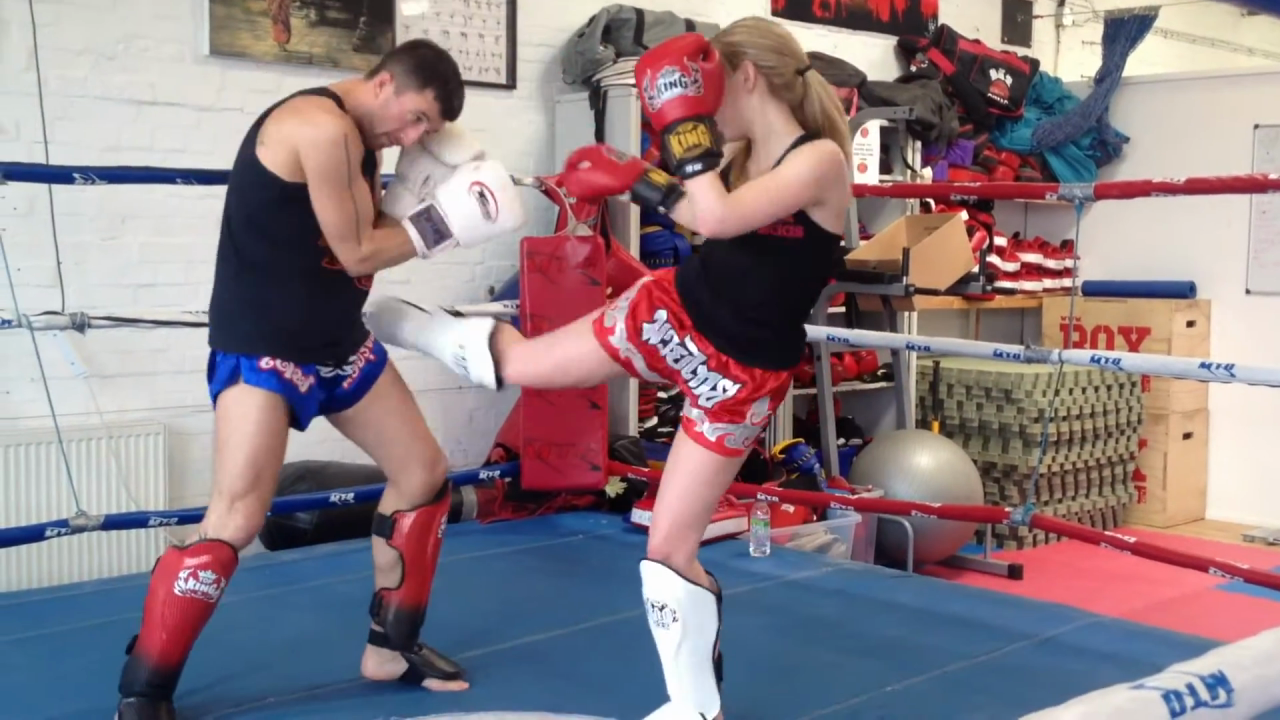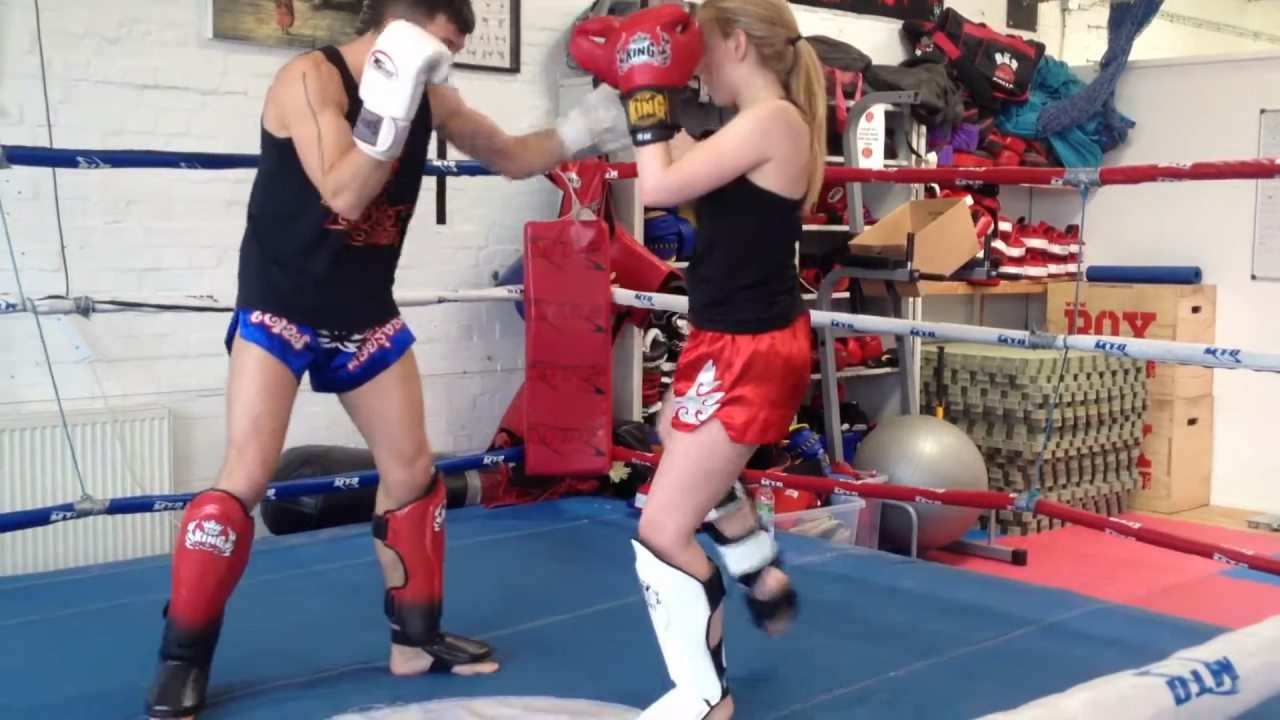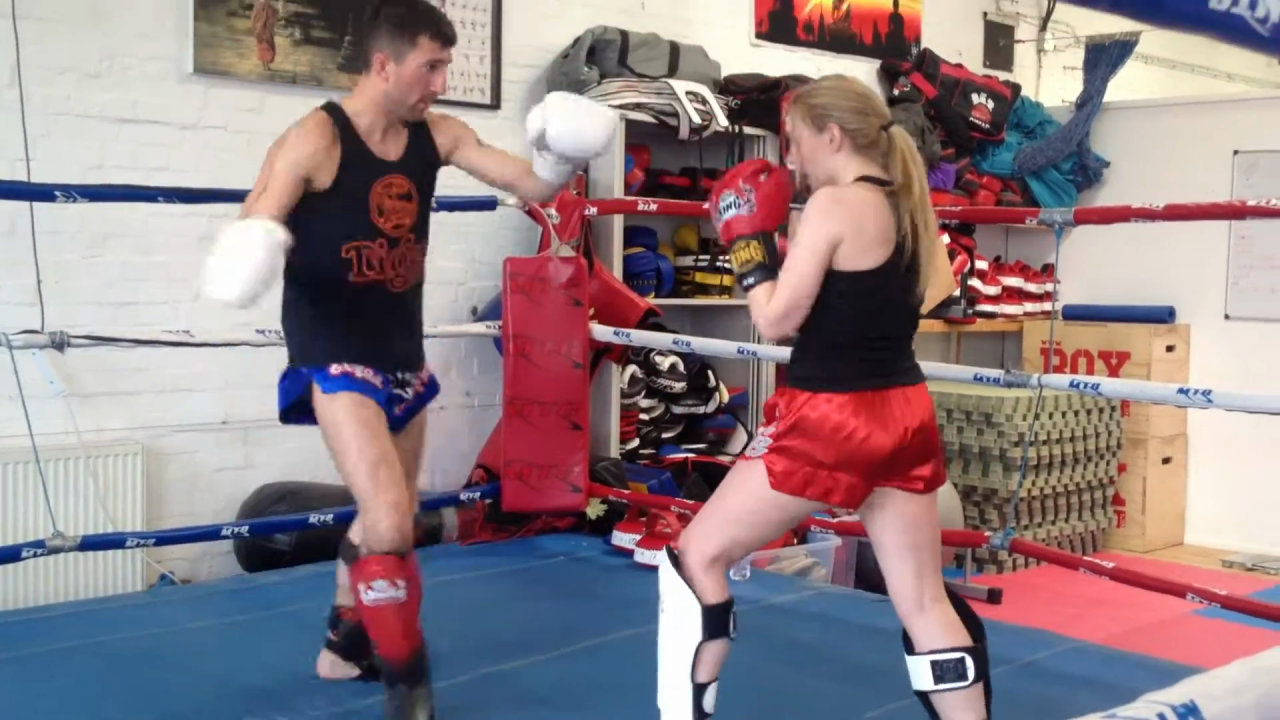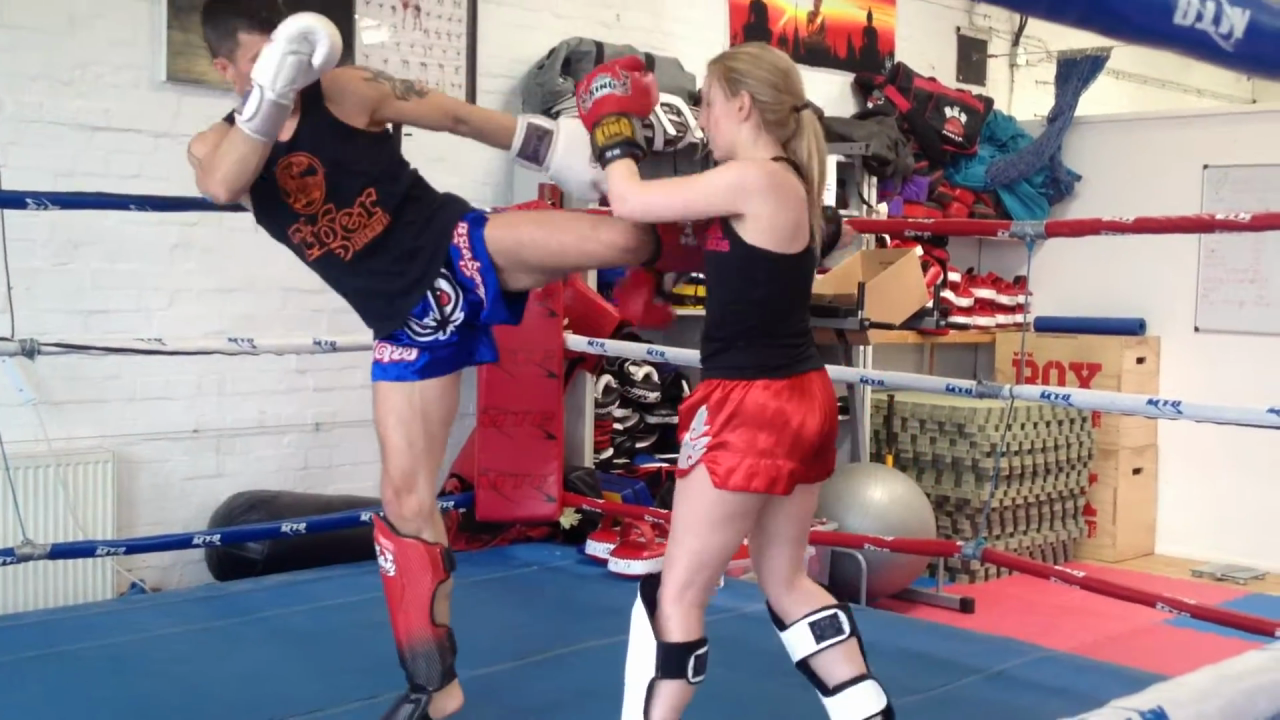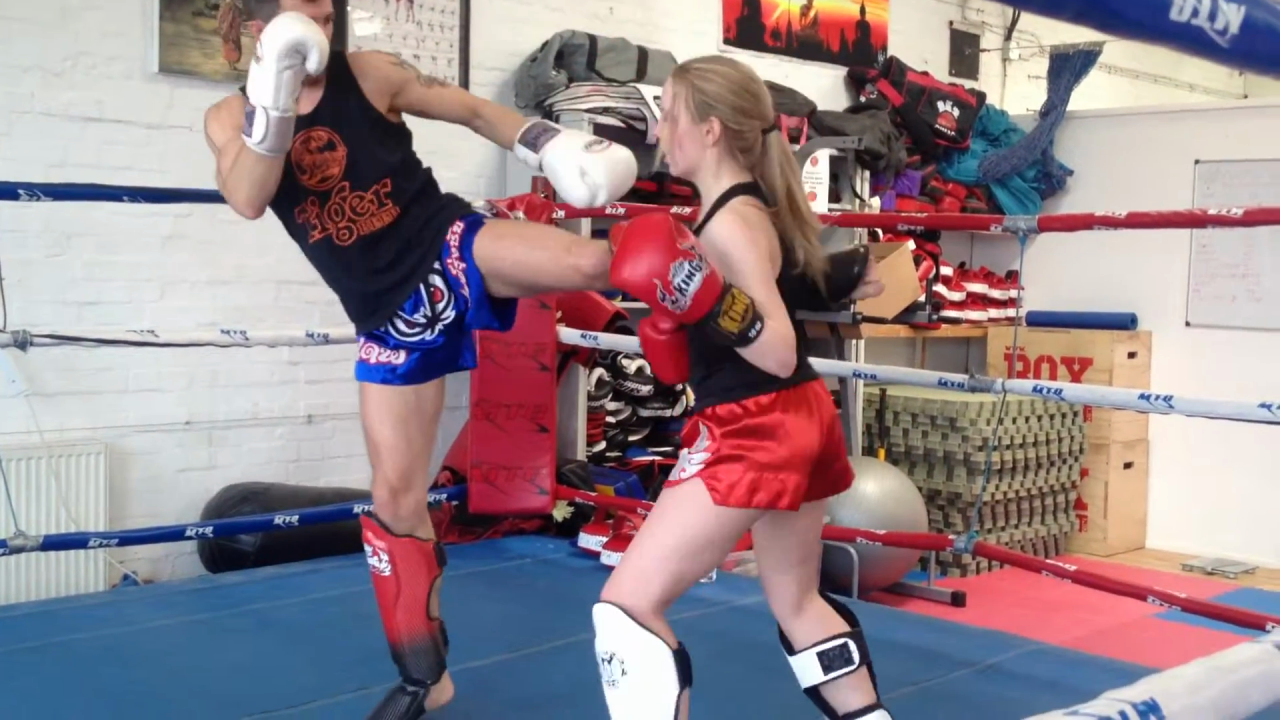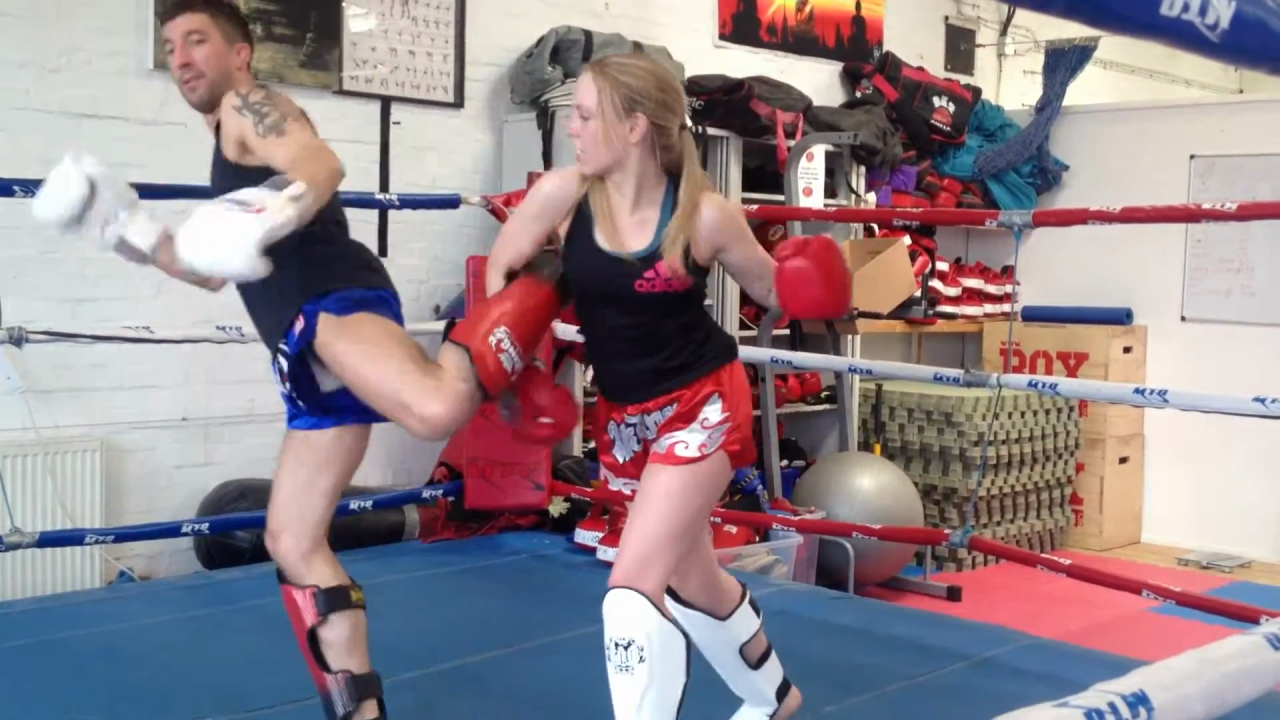
dt=0.5s
person 1, frame 1
left shoulder: (358, 138)
right shoulder: (321, 126)
right elbow: (358, 255)
left wrist: (430, 195)
right wrist: (446, 219)
left hip: (337, 343)
right hip: (263, 344)
left knee: (424, 475)
right knee: (234, 521)
left ankle: (391, 644)
person 1, frame 2
left shoulder: (424, 91)
right shoulder: (312, 76)
left elbow: (507, 157)
right elbow: (345, 200)
left wrist: (590, 124)
right wrist: (386, 108)
left hip: (365, 314)
right hip: (279, 307)
left knee: (412, 474)
right knee: (245, 476)
left ankle: (415, 636)
right ankle: (183, 660)
person 1, frame 3
left shoulder: (435, 133)
right shoulder: (315, 139)
left elbow: (528, 180)
right elbow: (248, 235)
left wrist: (562, 150)
right wrist: (245, 258)
left hip: (397, 354)
right hip: (336, 360)
left knee: (386, 516)
right knee: (390, 517)
left ankle: (348, 642)
person 1, frame 4
left shoulder: (348, 91)
right shoulder: (214, 146)
left elbow: (459, 116)
right elbow: (223, 187)
left wrist: (549, 143)
right wrist: (272, 91)
left hip: (464, 250)
right hip: (409, 325)
left knee: (617, 239)
right knee: (405, 498)
person 1, frame 5
left shoulder: (369, 73)
right shoulder: (230, 118)
left elbow: (471, 108)
right elbow: (246, 200)
left wrist: (553, 143)
right wrist: (274, 104)
left hip: (452, 247)
right hip: (391, 320)
left knee: (587, 263)
right knee: (394, 495)
person 1, frame 6
left shoulder: (250, 104)
right shoulder: (232, 147)
left elbow: (322, 171)
right elbow: (217, 267)
left wrist: (261, 212)
right wrist: (121, 224)
left hip: (335, 304)
right hip: (314, 349)
left knee: (438, 410)
right knee: (293, 542)
left ankle: (545, 289)
person 2, frame 1
left shoulder: (822, 160)
right shoulder: (749, 147)
left elbow: (720, 220)
left wrist: (683, 124)
right wrist: (643, 183)
left hip: (742, 372)
right hip: (674, 314)
left knee: (668, 546)
right knee: (524, 363)
right ankle: (404, 322)
person 2, frame 2
left shoulder: (770, 124)
right shoulder: (778, 122)
left elbow: (654, 188)
right elbow: (684, 166)
left wrist: (649, 93)
right wrist: (643, 86)
left hip: (750, 353)
right hip: (745, 339)
left knee: (664, 530)
right knee: (693, 481)
right ankle: (767, 579)
person 2, frame 3
left shoulder: (835, 205)
right shoulder: (905, 206)
left elbow: (774, 322)
left wrist: (748, 238)
right wrist: (778, 224)
left hip: (829, 418)
right hip: (902, 413)
left knee: (696, 554)
right knee: (923, 598)
person 2, frame 4
left shoulder: (760, 181)
right shoulder: (783, 181)
left elbow: (635, 202)
left wrist: (612, 123)
left hip: (748, 407)
right hip: (795, 399)
left knee: (678, 589)
right knee: (785, 580)
person 2, frame 5
left shoulder: (736, 222)
right shoulder: (738, 205)
left elbow: (778, 357)
left wrist: (705, 298)
left hip: (754, 432)
right hip: (792, 425)
left knee: (628, 601)
right knee: (794, 601)
person 2, frame 6
left shoulder: (701, 211)
right shoulder: (564, 192)
left elbow: (779, 296)
right elbow: (498, 271)
left wrist: (817, 292)
left hip: (701, 405)
right hip: (624, 410)
left knee: (637, 586)
right knee: (692, 576)
